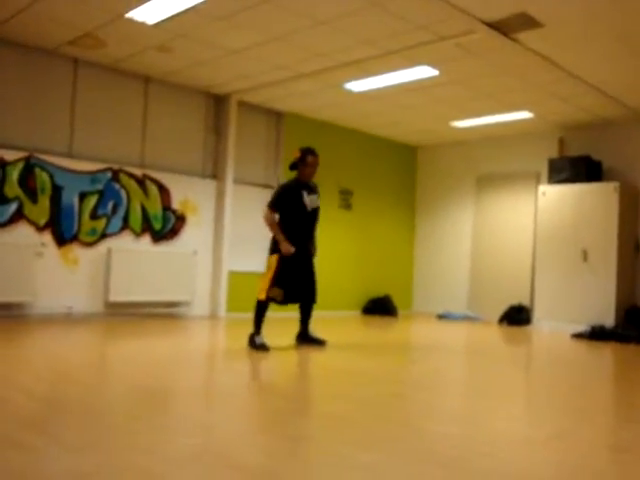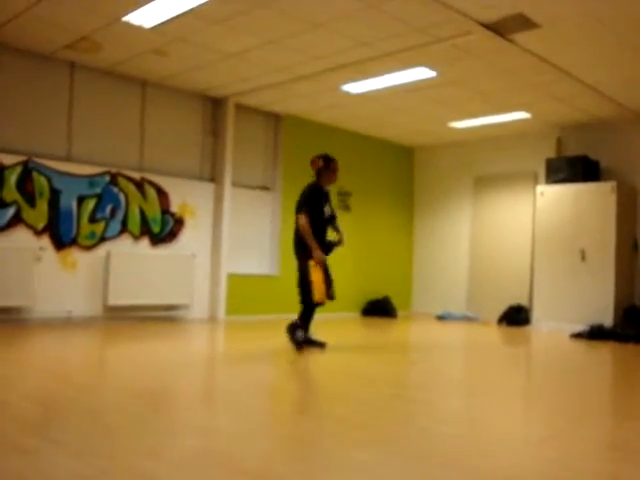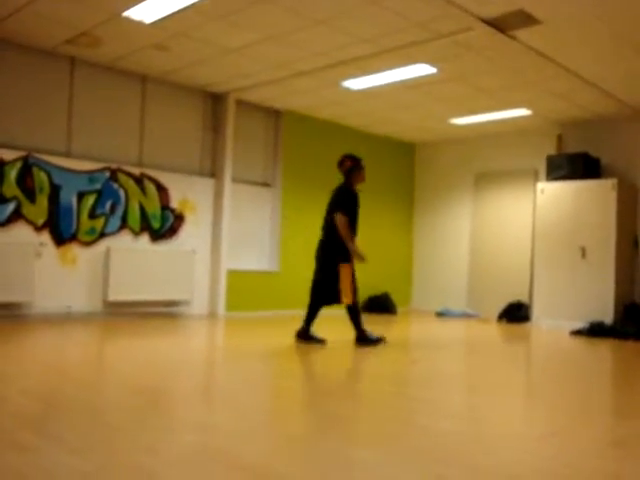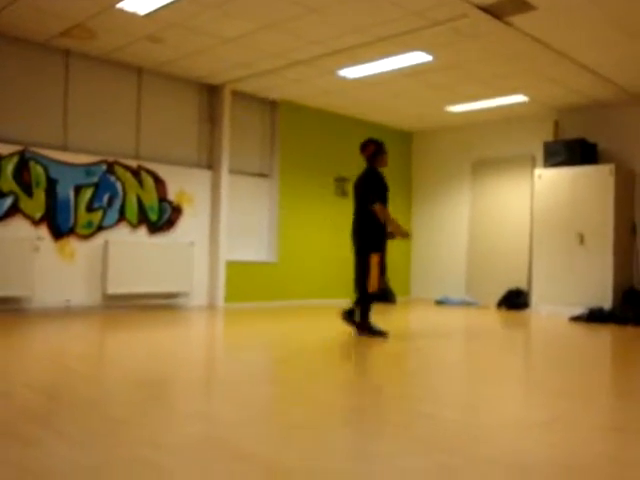
dt=0.4s
person 1, frame 1
left shoulder: (313, 189)
right shoulder: (288, 189)
right elbow: (269, 215)
left wrist: (312, 244)
right wrist: (282, 242)
left hip: (304, 248)
right hip: (285, 247)
left knee: (308, 292)
right knee: (270, 290)
left ankle: (304, 333)
right ankle: (256, 334)
person 1, frame 2
left shoulder: (323, 193)
right shoulder: (311, 192)
left elbow: (328, 218)
right elbow: (303, 220)
left wrist: (339, 233)
right wrist: (315, 248)
left hip: (312, 249)
right hip: (309, 250)
left knee: (312, 291)
right knee: (320, 291)
left ankle: (302, 331)
right ankle: (298, 325)
person 1, frame 3
left shoulder: (341, 191)
right shoulder: (348, 193)
right elbow: (341, 220)
left wrist: (349, 248)
right wrist: (353, 248)
left hip: (327, 248)
right hip: (337, 251)
left knee: (324, 292)
right knee: (348, 293)
left ankle: (305, 330)
right ankle: (361, 334)
person 1, frame 4
left shoulder: (363, 178)
right shoulder: (375, 177)
right elbow: (377, 208)
left wrist: (387, 230)
right wrist: (397, 228)
left hip: (362, 234)
right hip: (371, 236)
left knee: (369, 278)
right knee: (370, 279)
left ankle: (354, 311)
right ankle: (363, 323)
